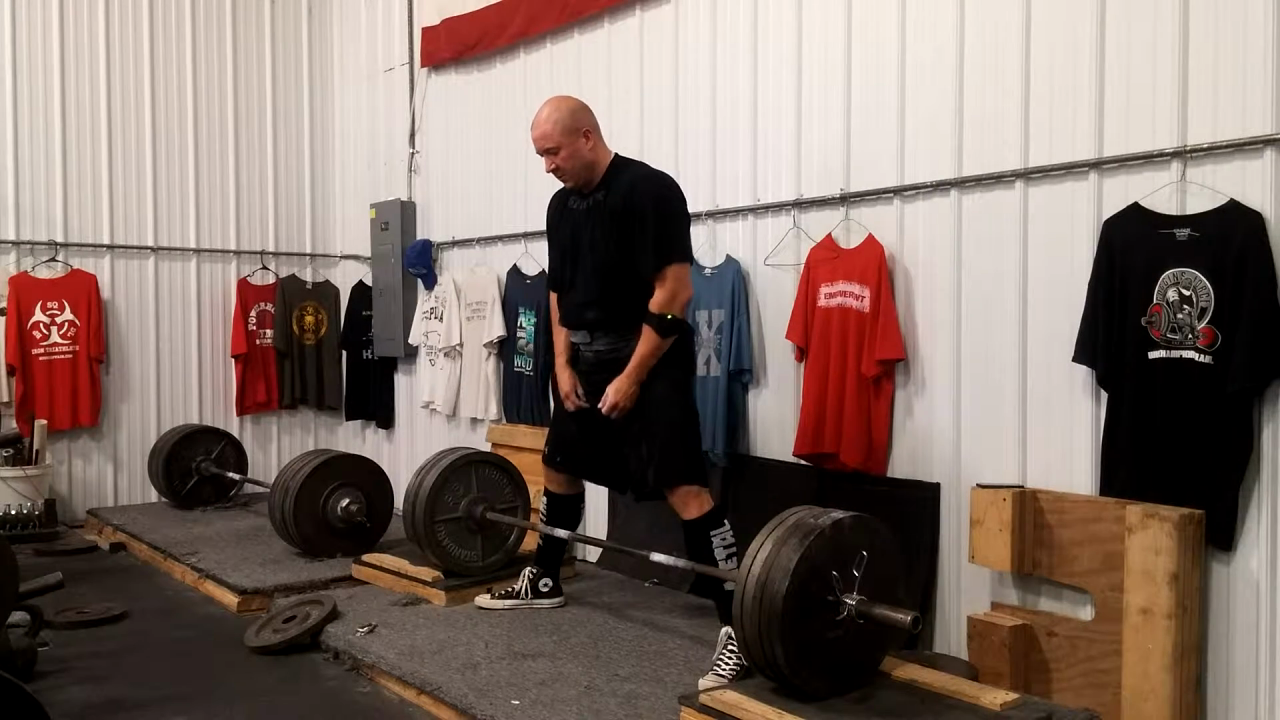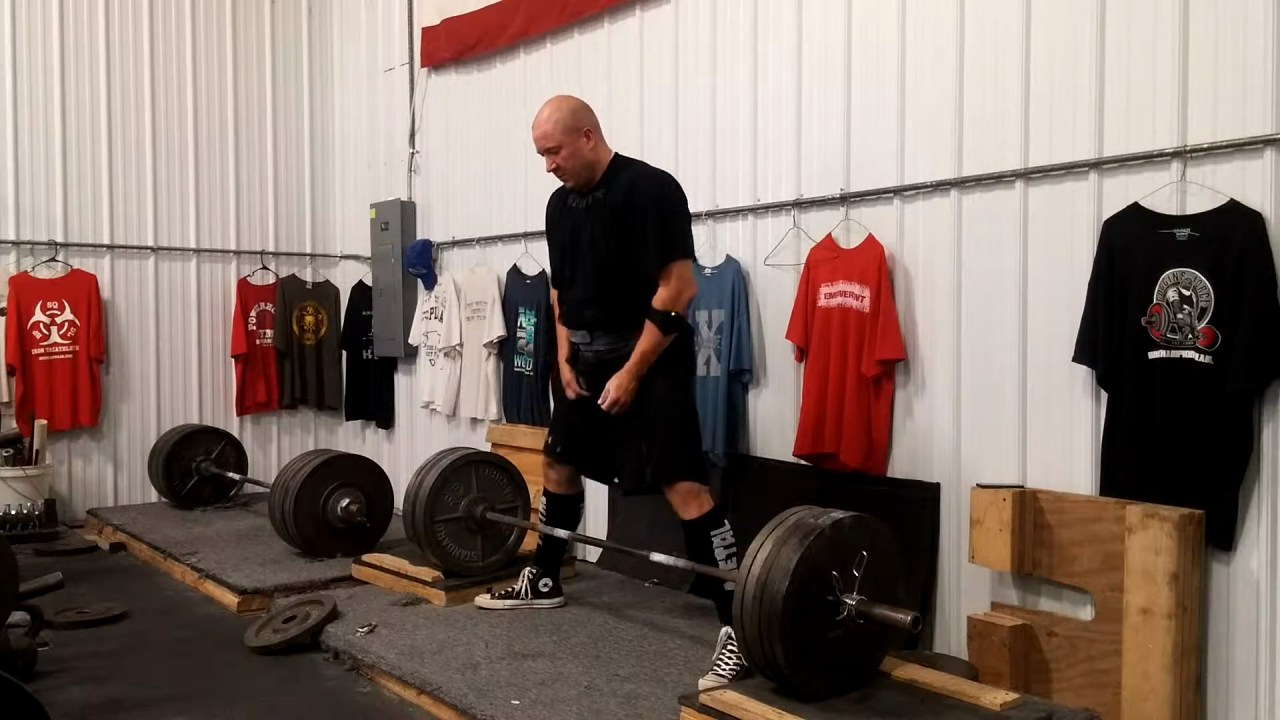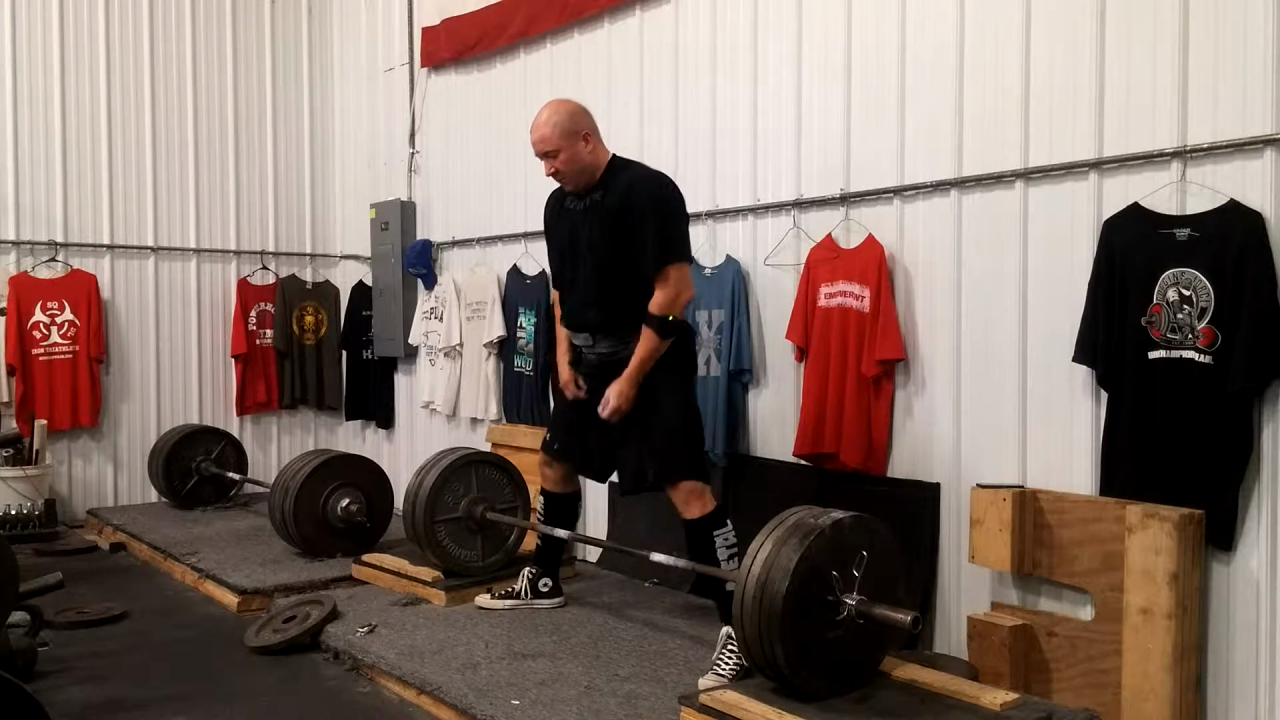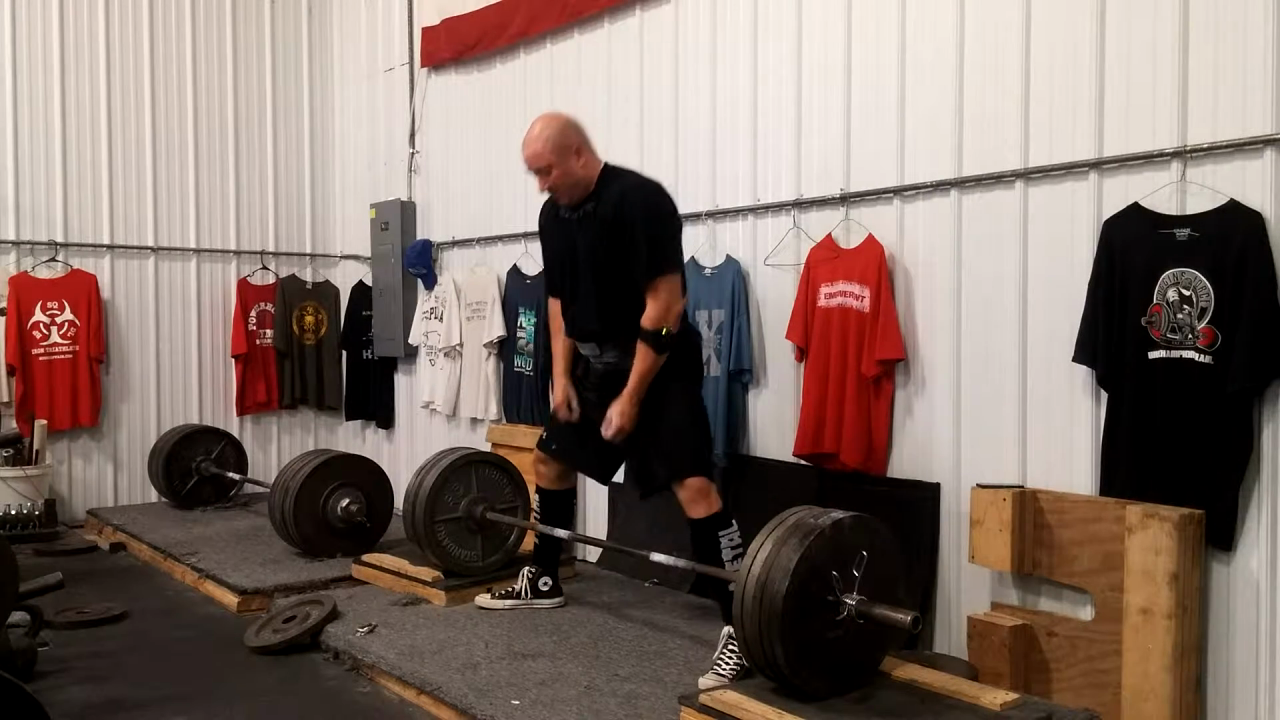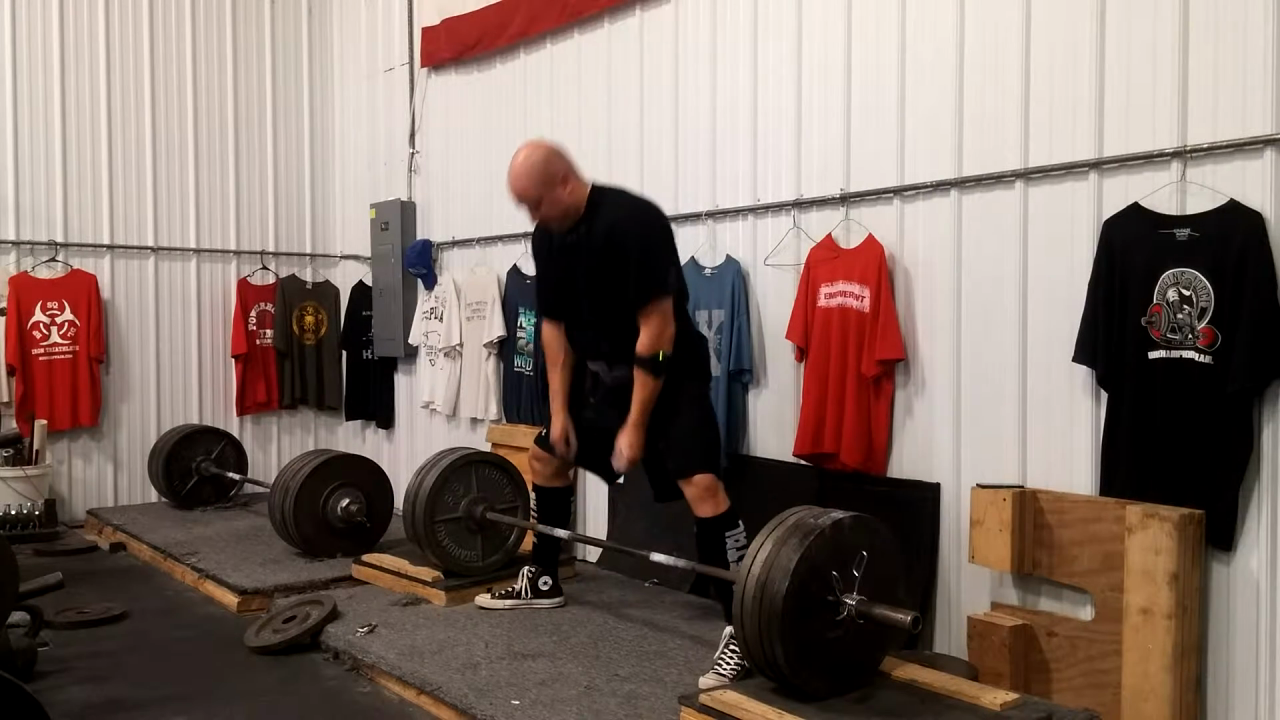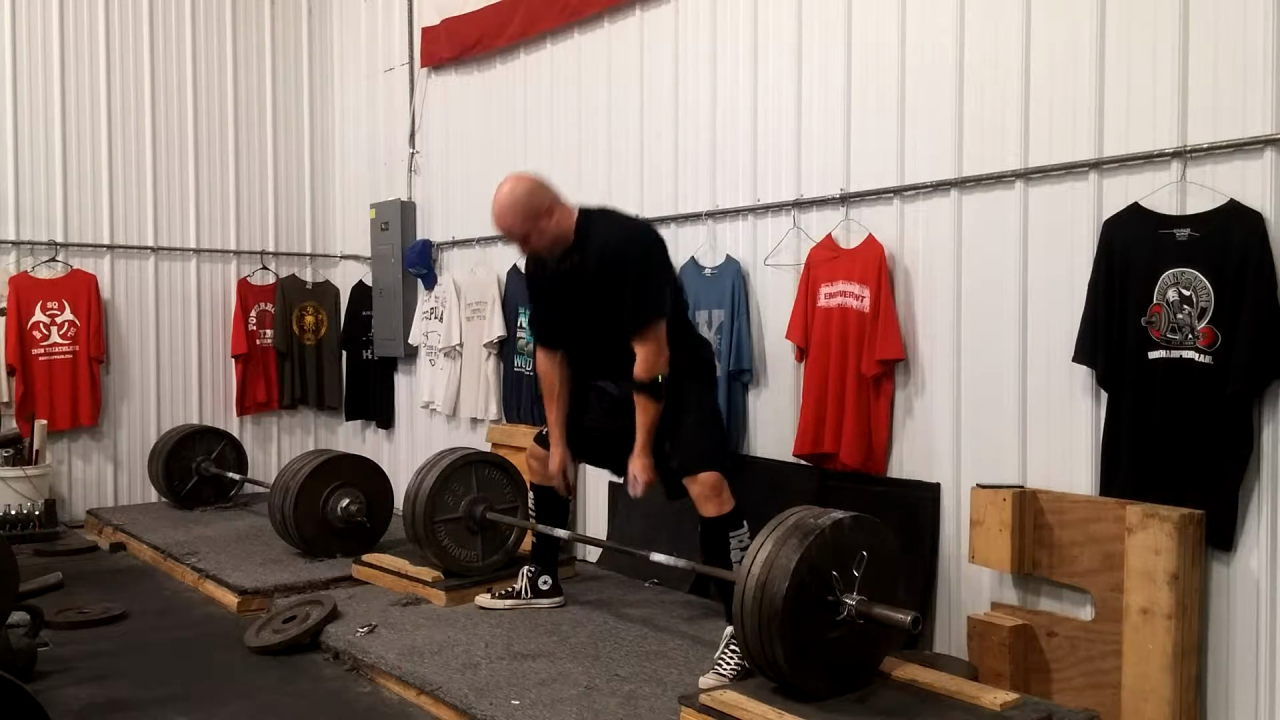
dt=0.1s
person 1, frame 1
left shoulder: (649, 190)
right shoulder: (562, 205)
left elbow: (673, 291)
left wrist: (632, 378)
right wrist: (563, 365)
left hip: (649, 360)
right hip: (587, 361)
left knee: (682, 488)
right knee: (559, 467)
left ankle: (738, 628)
right ankle: (543, 579)
person 1, frame 2
left shoulder: (649, 189)
right shoulder: (561, 204)
left elbow: (677, 287)
left wrist: (632, 372)
right wrist: (564, 356)
left hip: (648, 358)
right hip: (587, 360)
left knee: (682, 486)
right knee: (558, 463)
left ankle: (737, 627)
right ankle: (543, 580)
person 1, frame 3
left shoulder: (647, 190)
right shoulder: (559, 205)
left elbow: (675, 290)
left wrist: (632, 378)
right wrist: (564, 356)
left hip: (650, 360)
right hip: (588, 361)
left knee: (684, 486)
right knee: (555, 462)
left ankle: (737, 627)
right ankle: (543, 580)
person 1, frame 4
left shoulder: (641, 200)
right shoulder: (555, 215)
left elbow: (665, 303)
right elbow: (558, 299)
left wrist: (630, 397)
right wrist: (562, 374)
left hip: (660, 362)
right hip: (593, 363)
left knee: (692, 484)
right knee: (548, 457)
left ankle: (739, 627)
right ankle: (542, 580)
person 1, frame 5
left shoulder: (633, 222)
right shoulder: (548, 237)
left elbow: (658, 327)
right elbow: (553, 324)
left wrist: (636, 427)
right wrist: (558, 407)
left hip: (667, 374)
right hip: (598, 372)
left knee: (700, 484)
right knee: (545, 455)
left ankle: (740, 628)
right ankle: (543, 579)
person 1, frame 6
left shoulder: (625, 243)
right shoulder: (541, 265)
left elbow: (652, 350)
right elbow: (550, 353)
left wrist: (642, 450)
right wrist: (558, 441)
left hip: (676, 379)
right hip: (602, 382)
left knee: (707, 484)
right knee: (542, 458)
left ankle: (741, 630)
right ankle: (541, 580)
